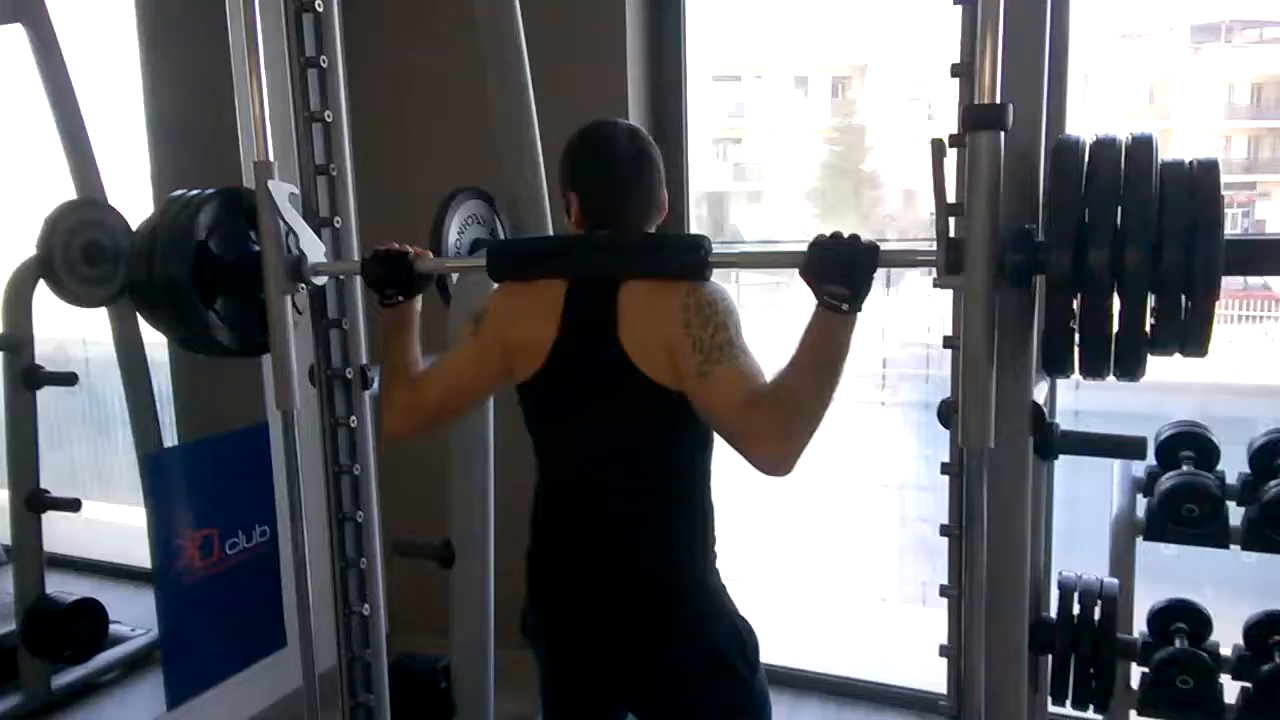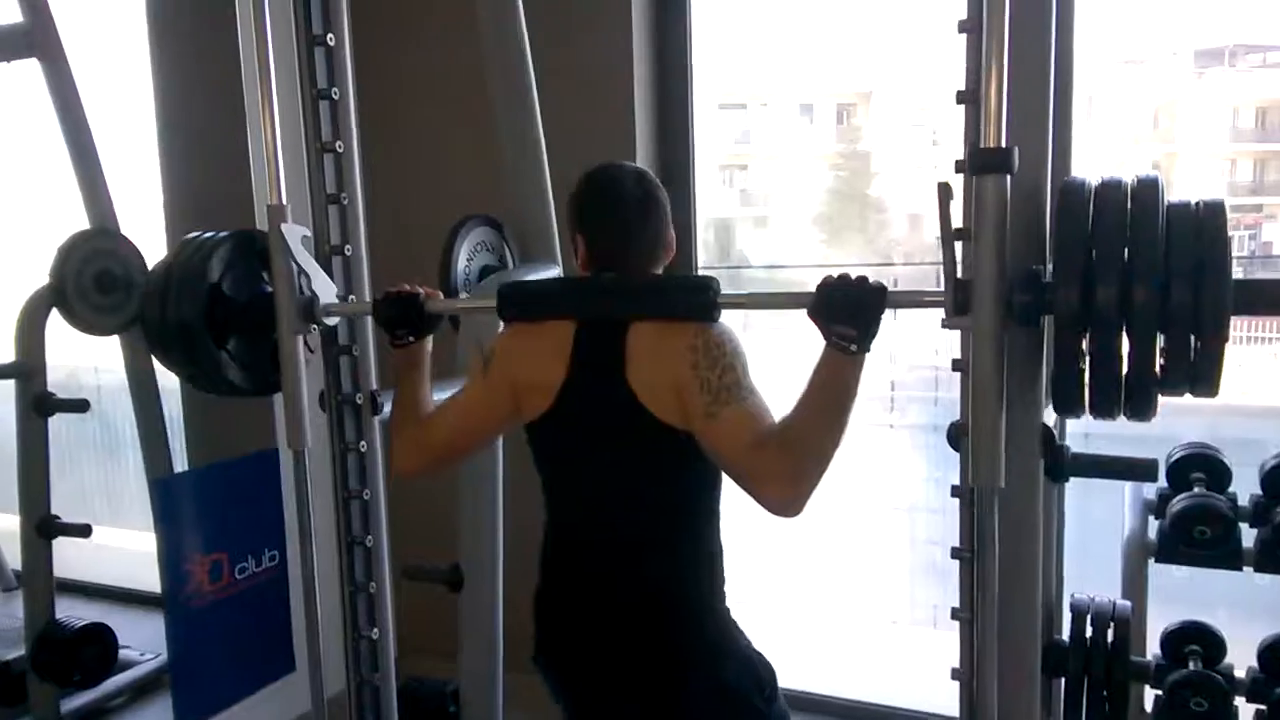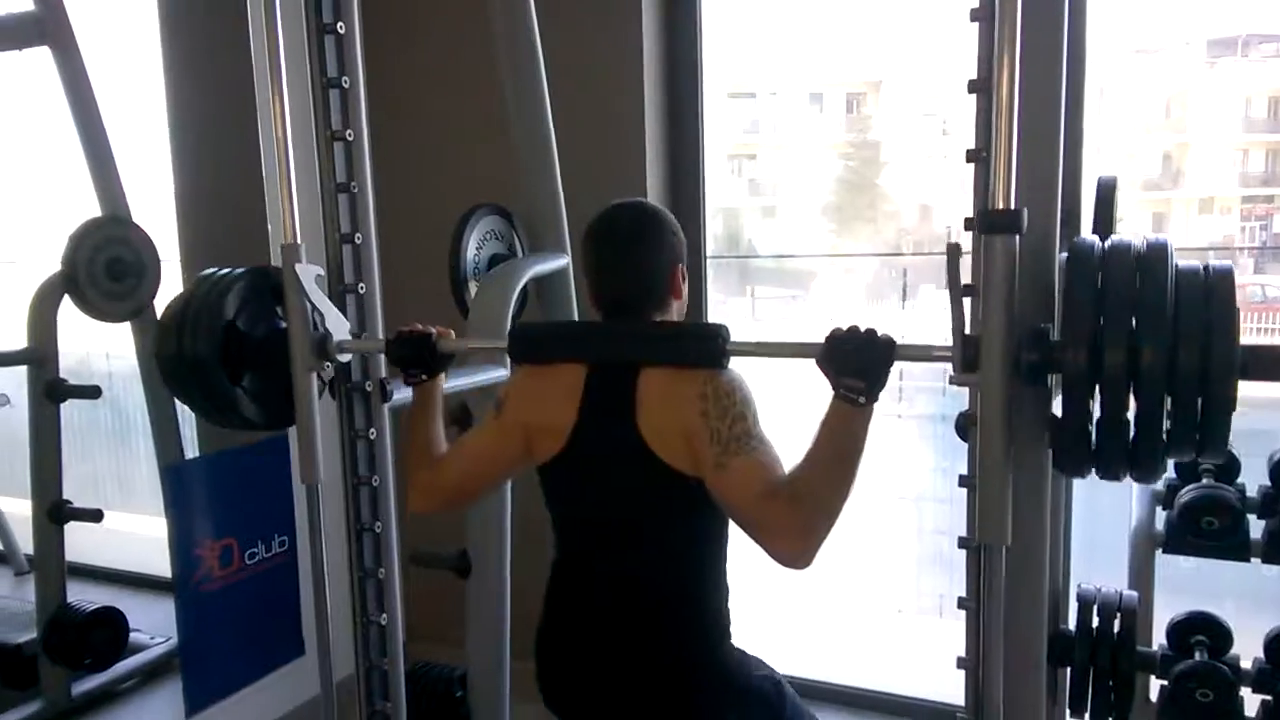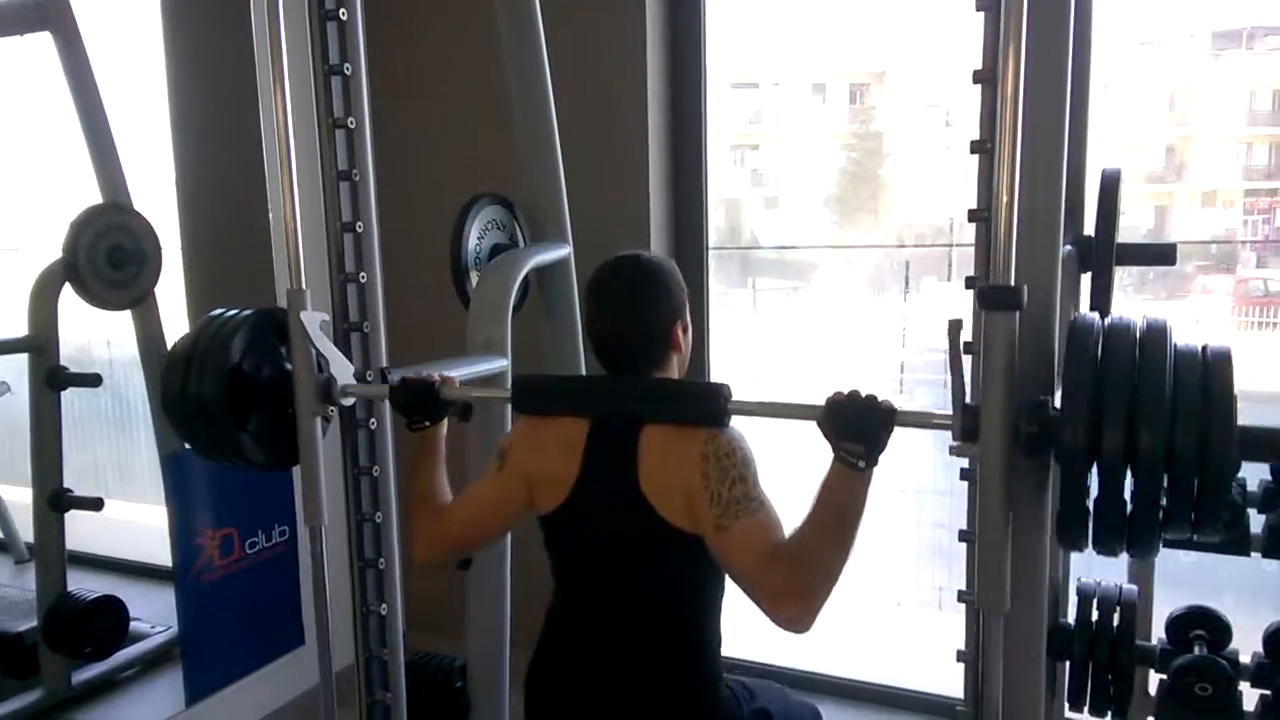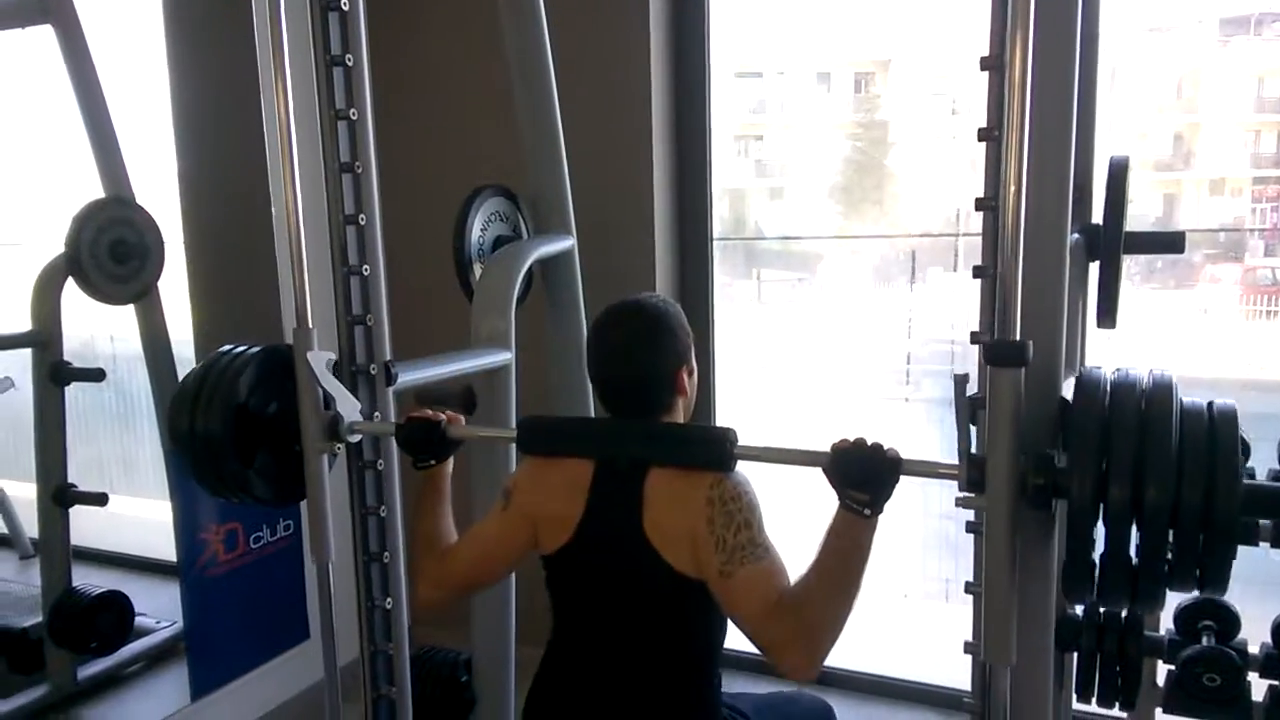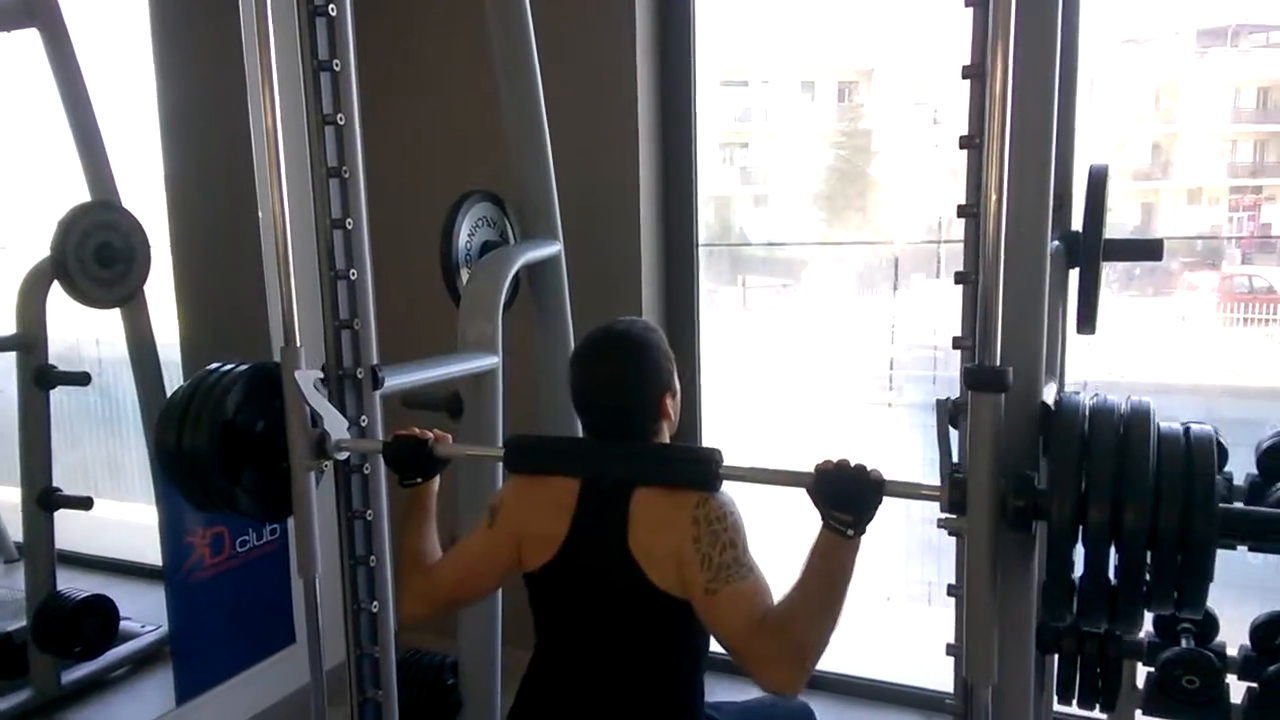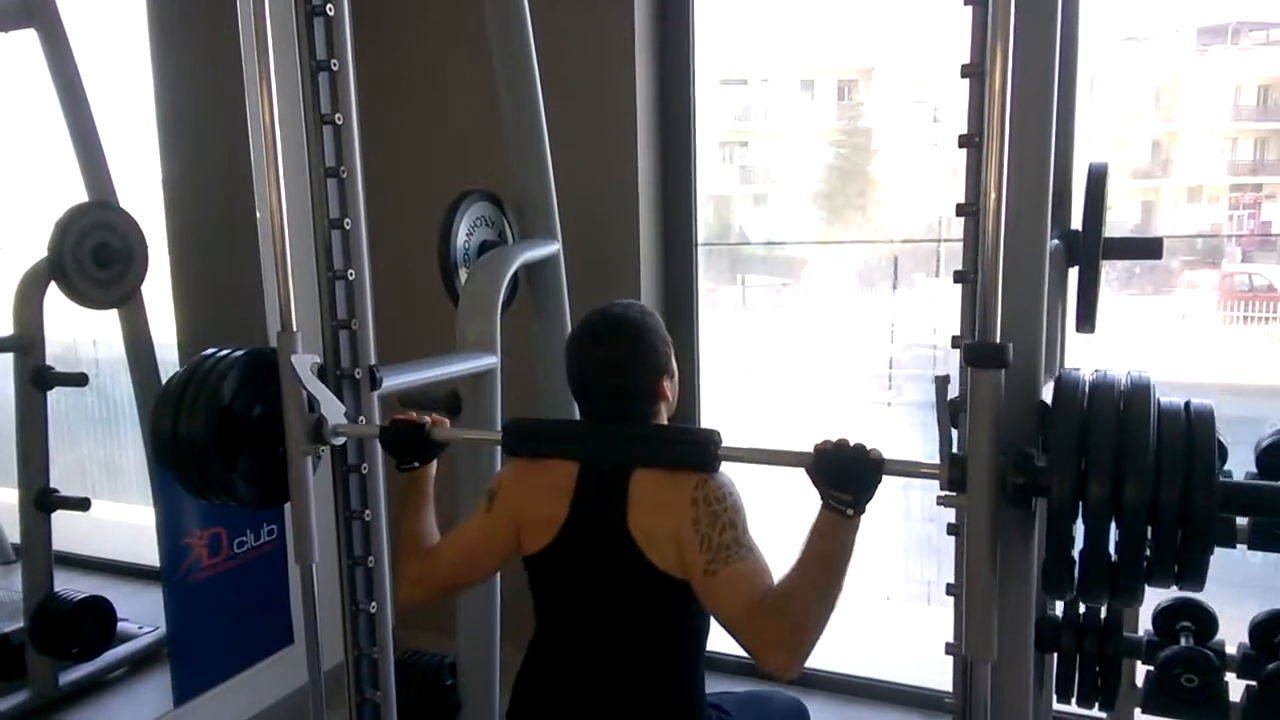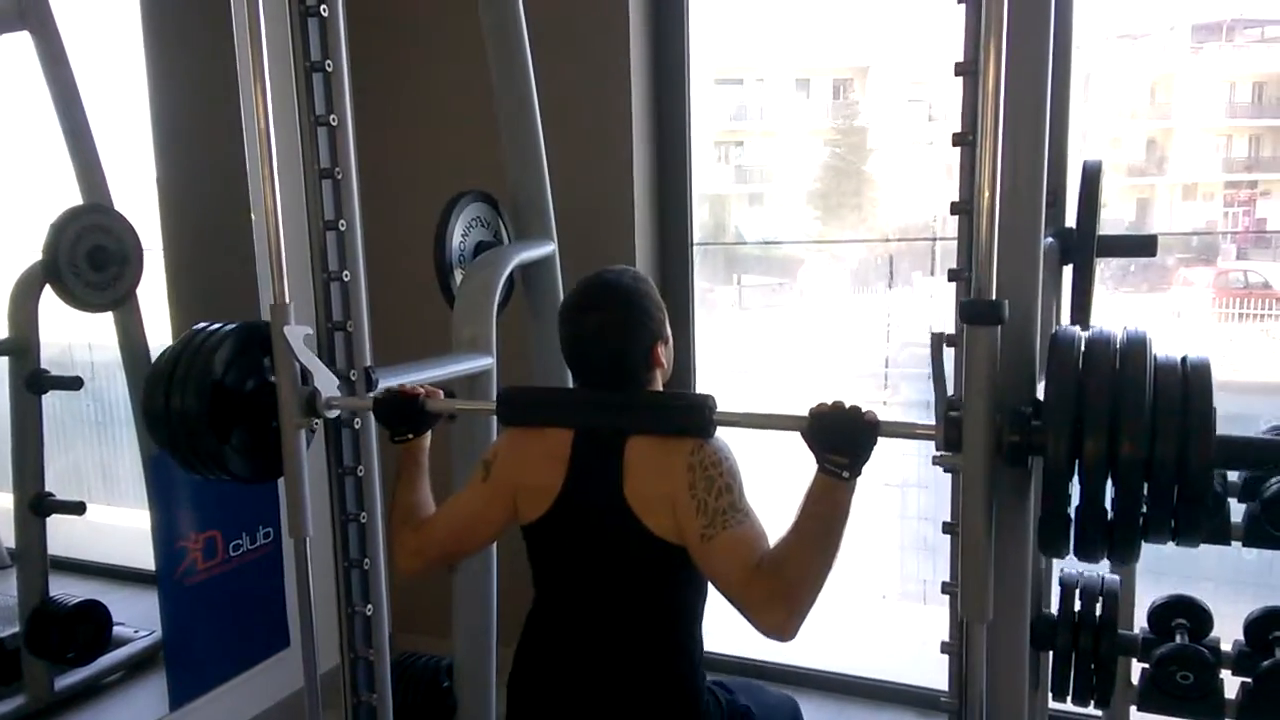
dt=0.2s
person 1, frame 1
left shoulder: (519, 303)
right shoulder: (682, 301)
left elbow: (404, 411)
right elbow: (773, 443)
left wrist: (401, 301)
right wrist: (836, 306)
left hip: (561, 603)
right hip: (675, 610)
person 1, frame 2
left shoulder: (528, 343)
right shoulder: (689, 341)
left elbow: (413, 452)
right elbow: (781, 484)
left wrist: (412, 343)
right wrist: (843, 347)
left hip: (568, 638)
right hip: (678, 646)
person 1, frame 3
left shoulder: (540, 383)
right shoulder: (699, 389)
left elbow: (428, 493)
right elbow: (791, 535)
left wrist: (426, 381)
right wrist: (852, 398)
left hip: (570, 672)
person 1, frame 4
left shoulder: (542, 436)
right shoulder: (700, 445)
left elbow: (430, 542)
right elbow: (791, 598)
left wrist: (431, 426)
right wrist: (853, 460)
person 1, frame 5
left shoulder: (547, 475)
right shoulder: (706, 491)
left elbow: (433, 584)
right elbow: (796, 649)
left wrist: (437, 464)
right wrist: (857, 509)
person 1, frame 6
left shoulder: (532, 494)
right shoulder: (691, 510)
left elbow: (418, 600)
right elbow: (781, 668)
left wrist: (422, 482)
right wrist: (841, 529)
person 1, frame 7
left shoulder: (531, 477)
right shoulder: (690, 492)
left elbow: (416, 581)
right elbow: (779, 648)
left wrist: (420, 466)
right wrist: (840, 509)
person 1, frame 8
left shoulder: (527, 448)
right shoulder: (686, 458)
left elbow: (414, 552)
right elbow: (776, 610)
left wrist: (414, 439)
right wrist: (836, 472)
